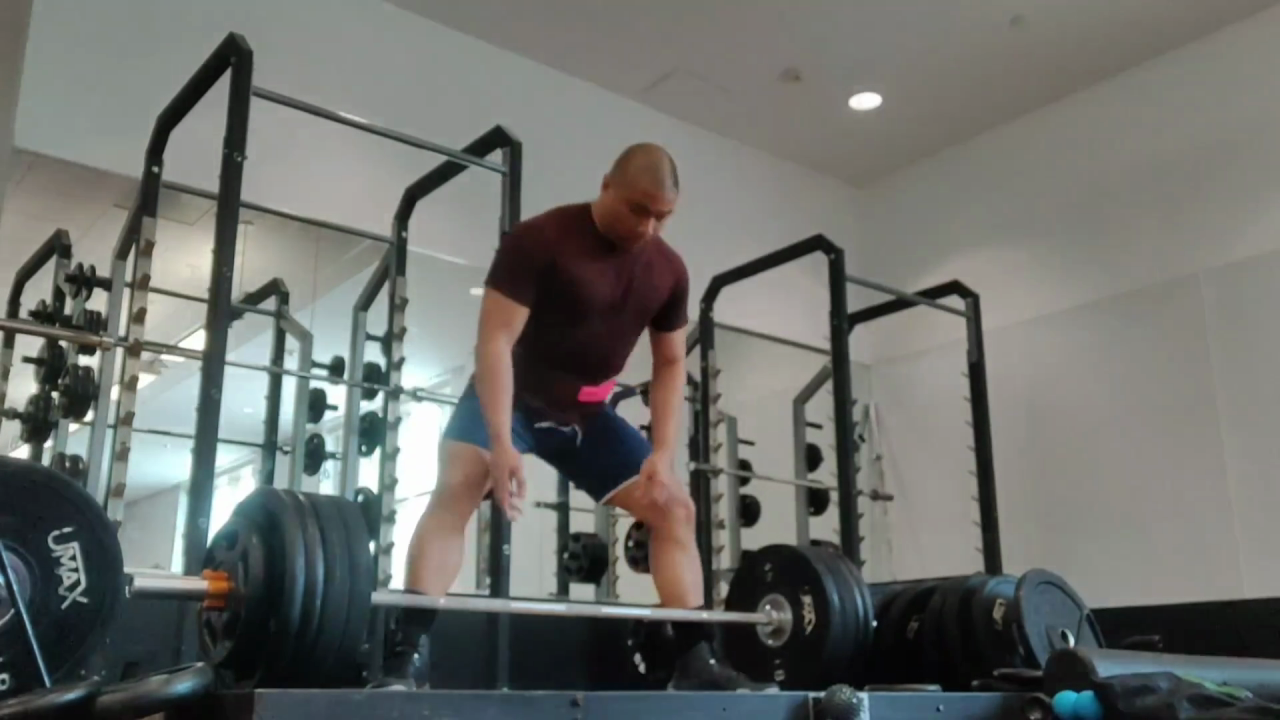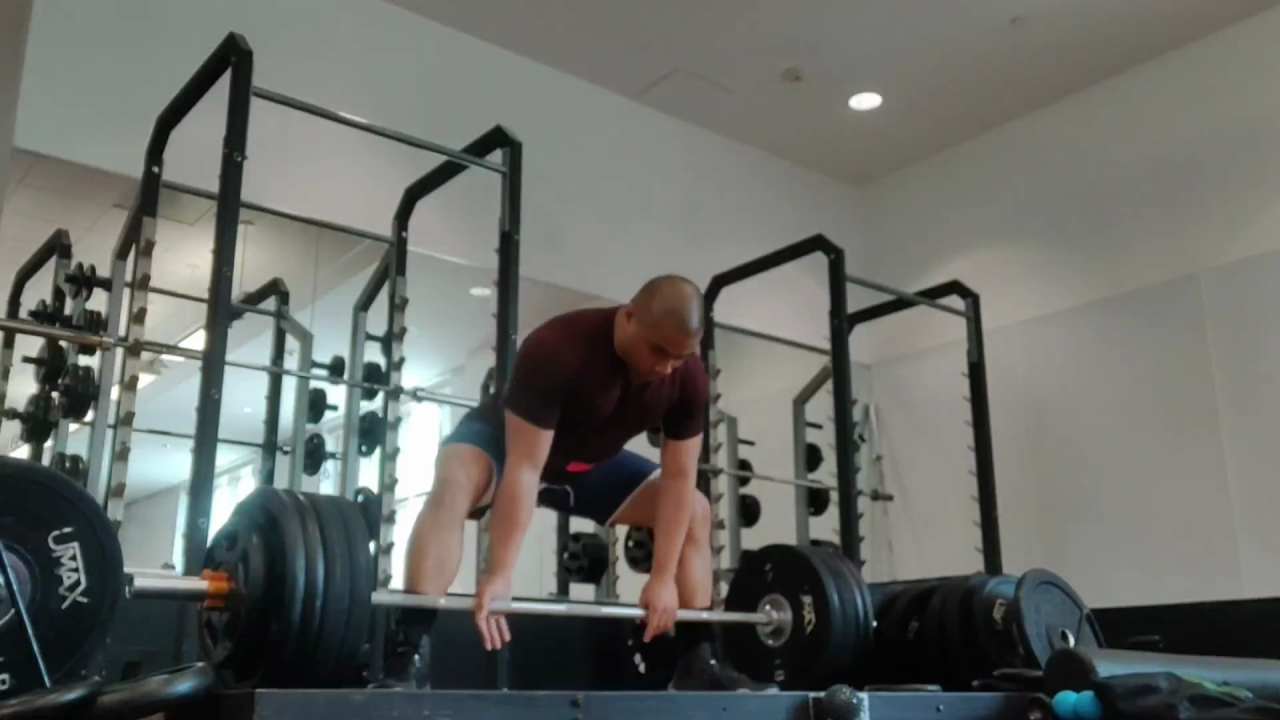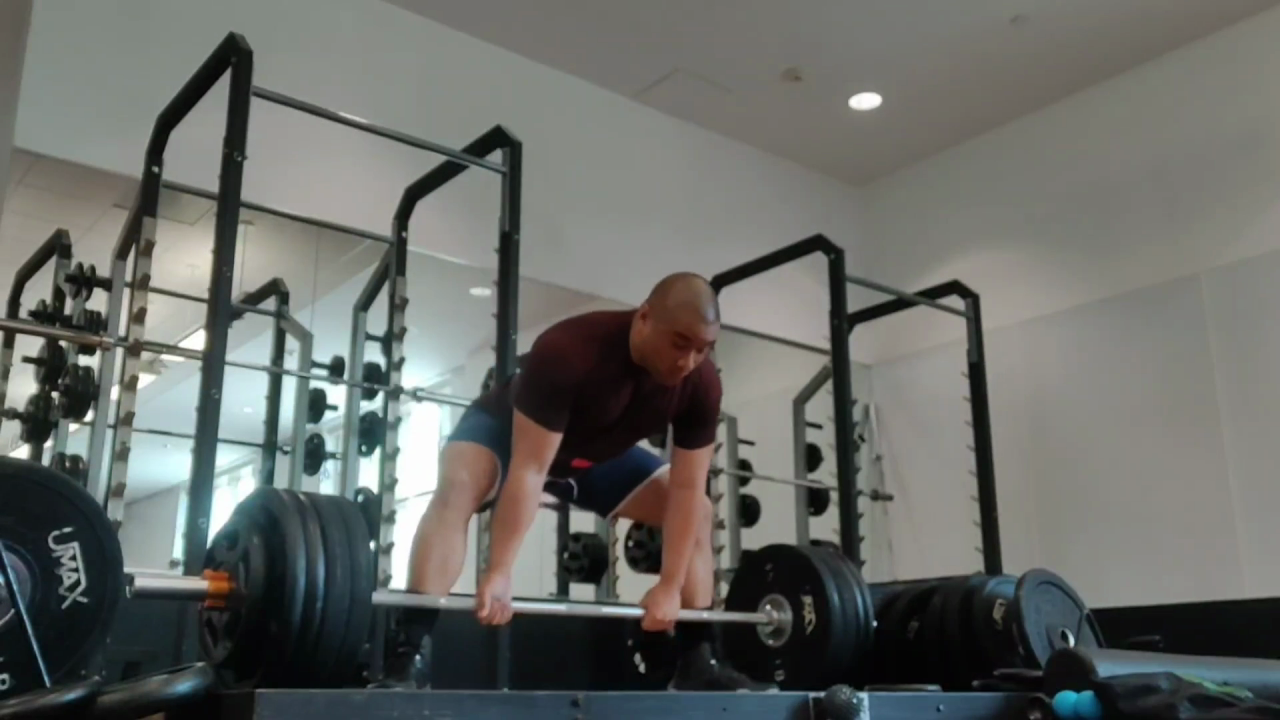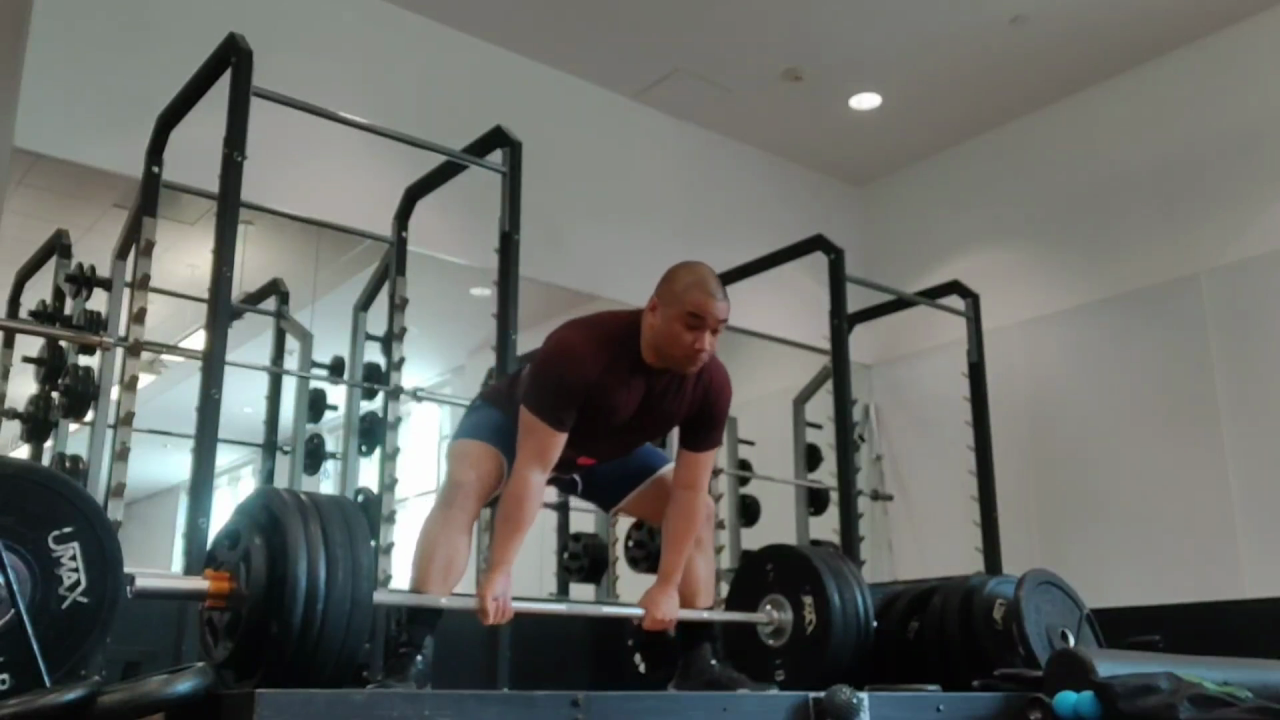
dt=0.4s
person 1, frame 1
left shoulder: (668, 270)
right shoulder: (539, 240)
left elbow: (670, 362)
right elbow: (495, 340)
left wrist: (662, 450)
right wrist: (500, 442)
left hip: (588, 414)
right hip: (517, 400)
left knee: (675, 506)
right knee: (456, 489)
left ankle: (695, 658)
right ankle: (409, 654)
person 1, frame 2
left shoulder: (688, 378)
right shoulder: (556, 349)
left elbow: (678, 477)
right elbow: (522, 469)
left wrist: (663, 578)
right wrist: (499, 575)
left hip: (588, 465)
right hip: (502, 438)
left knee: (695, 511)
right knee: (453, 486)
left ankle: (699, 662)
right ankle: (410, 657)
person 1, frame 3
left shoulder: (700, 384)
right shoulder: (568, 351)
left elbow: (687, 488)
right elbow: (529, 470)
left wrist: (670, 587)
right wrist: (499, 573)
left hip: (597, 454)
right hip: (508, 426)
left knee: (698, 510)
right knee: (458, 486)
left ankle: (698, 660)
right ankle: (411, 658)
person 1, frame 4
left shoulder: (711, 385)
right shoulder: (578, 351)
left elbow: (689, 490)
right elbow: (533, 469)
left wrist: (668, 586)
right wrist: (499, 571)
left hip: (606, 448)
right hip: (511, 418)
left knee: (701, 511)
right knee: (464, 487)
left ankle: (699, 661)
right ankle: (413, 656)
